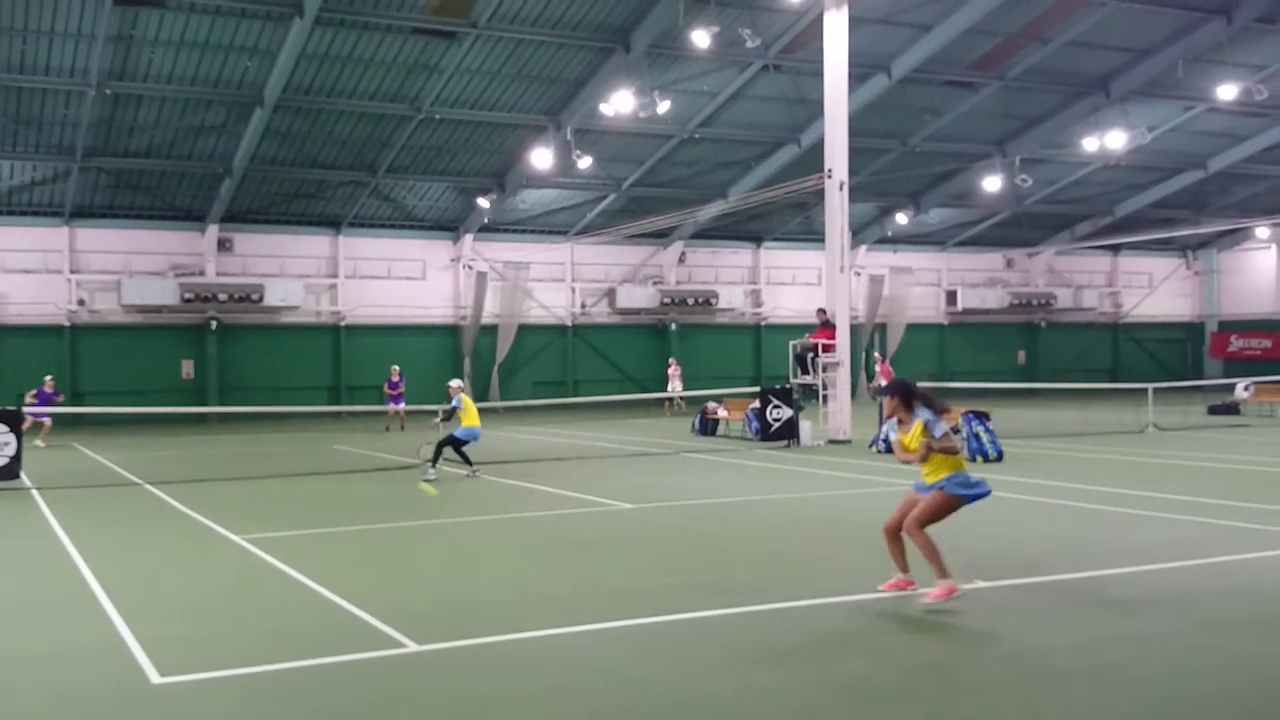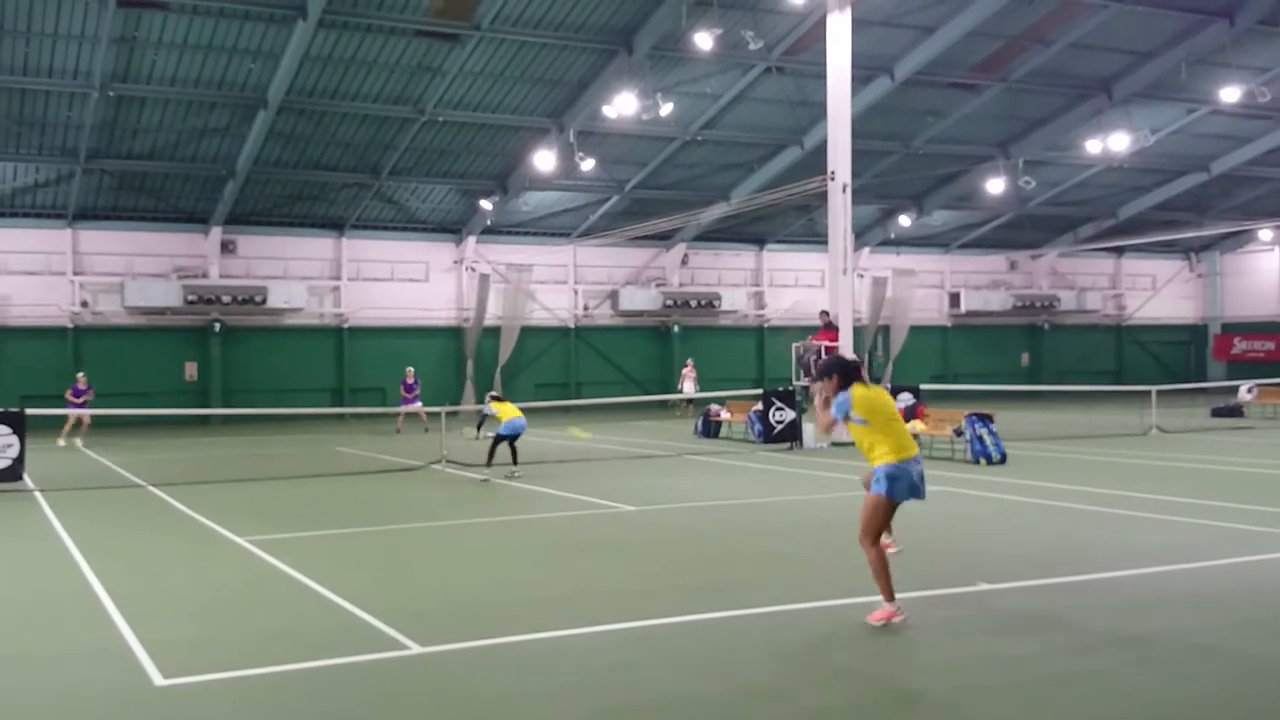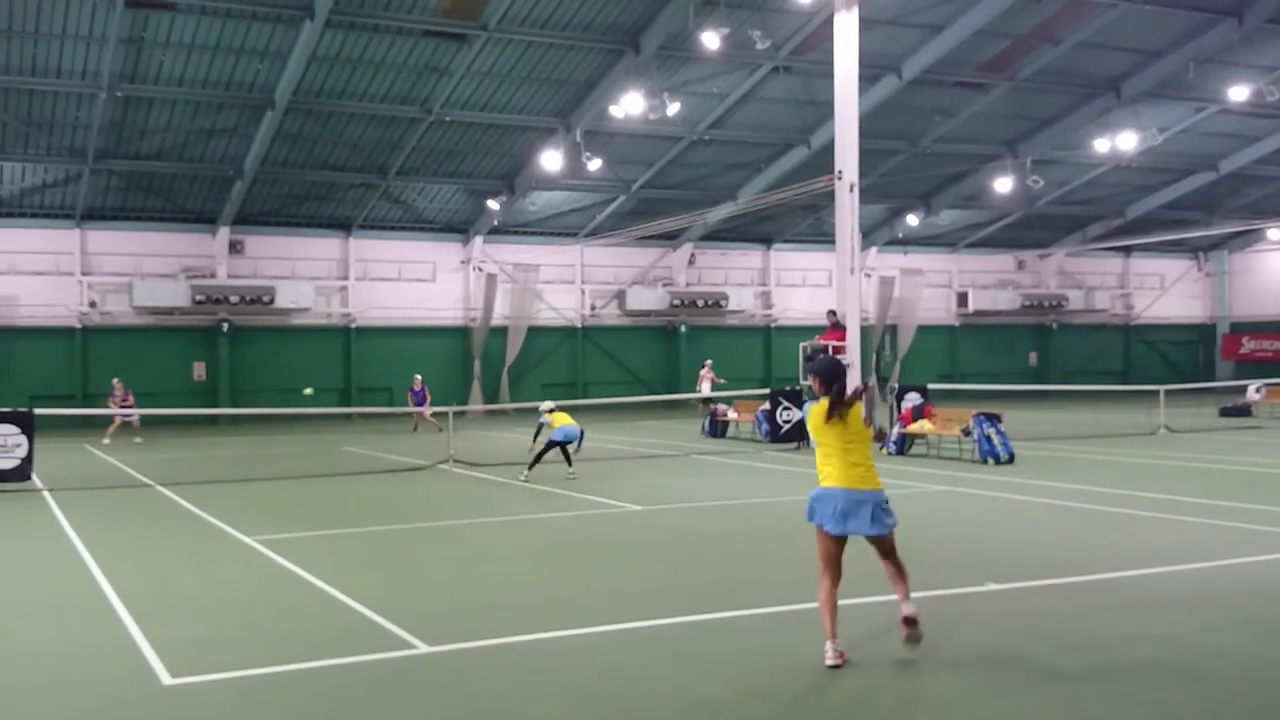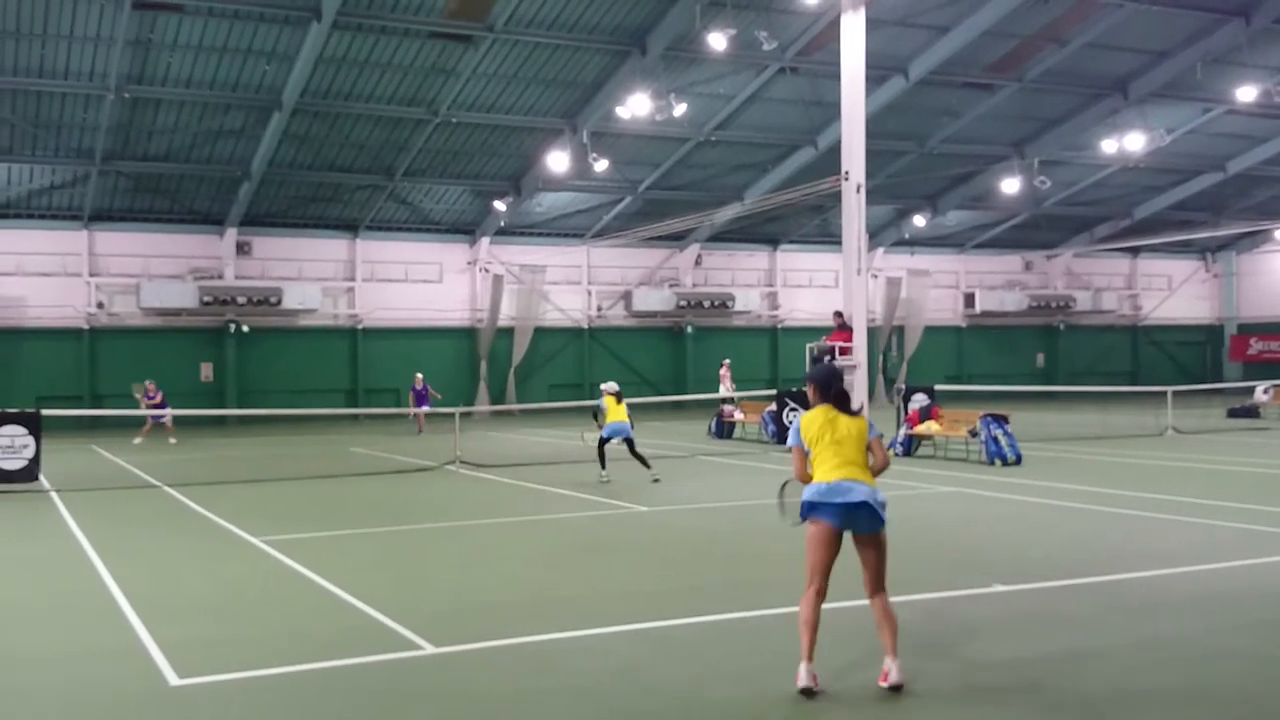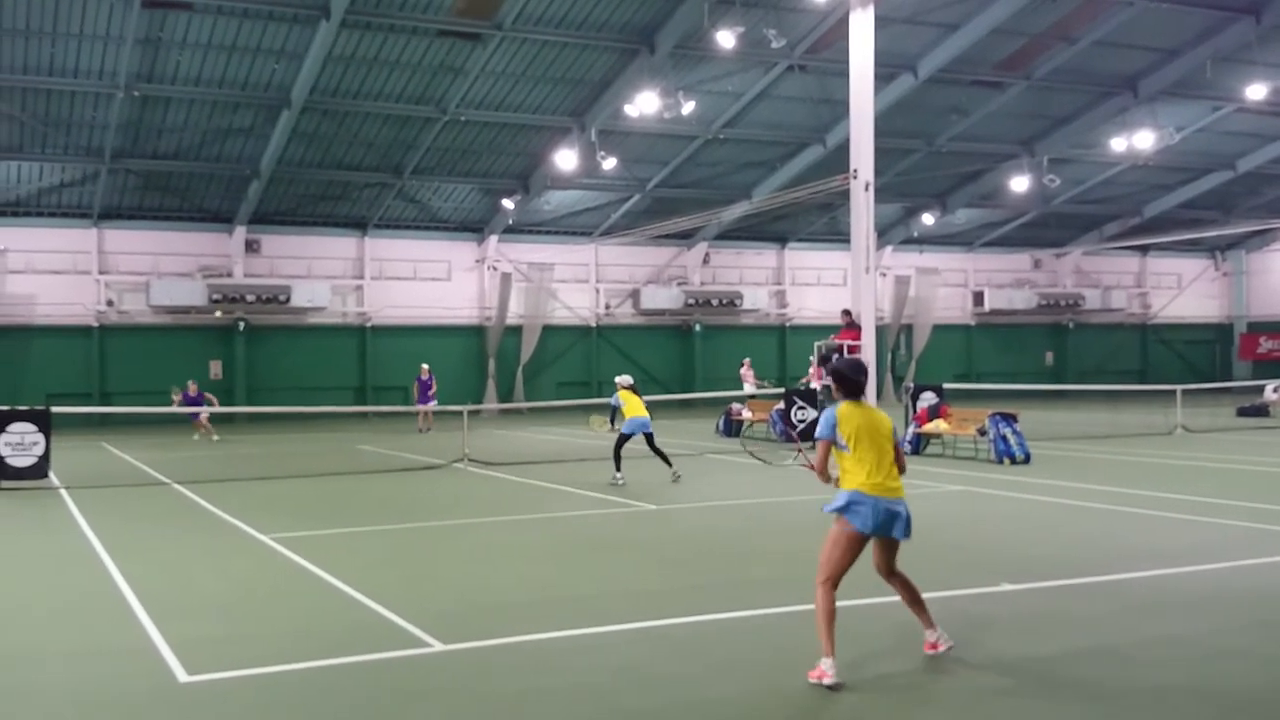
dt=0.4s
person 1, frame 1
left shoulder: (927, 418)
right shoulder: (891, 424)
left elbow: (953, 447)
right elbow: (901, 456)
left wrist: (931, 447)
right wrist: (916, 456)
left hip: (952, 482)
right hip: (929, 482)
left knee: (912, 525)
right knee: (890, 528)
left ankle: (946, 583)
right ankle: (904, 578)
person 1, frame 2
left shoulder: (845, 398)
right shoulder: (875, 390)
left elbow: (825, 428)
left wrist: (821, 405)
left hip: (893, 470)
right hip: (909, 463)
left knee: (868, 540)
right knee: (869, 481)
left ankle: (891, 606)
right ankle: (888, 537)
person 1, frame 3
left shoulder: (814, 411)
right shoulder: (862, 411)
left wrist: (850, 399)
left hip: (832, 499)
right hip: (870, 498)
left knee: (829, 578)
right knee: (890, 560)
left ankle: (832, 646)
right ankle: (907, 609)
person 1, frame 4
left shoulder: (802, 421)
right shoulder: (862, 421)
left elbow: (800, 473)
right elbow: (881, 461)
left hip: (825, 498)
right hip: (866, 501)
left knee: (814, 591)
right knee: (876, 594)
left ankle: (806, 668)
right ankle: (892, 667)
person 1, frame 5
left shoulder: (833, 415)
right shoulder: (883, 418)
left elbow: (820, 465)
right elbow: (900, 465)
left wrist: (825, 475)
left hip: (859, 505)
right hip: (893, 504)
left knee: (825, 583)
right knee: (887, 571)
left ankle: (827, 663)
right ankle: (935, 634)
